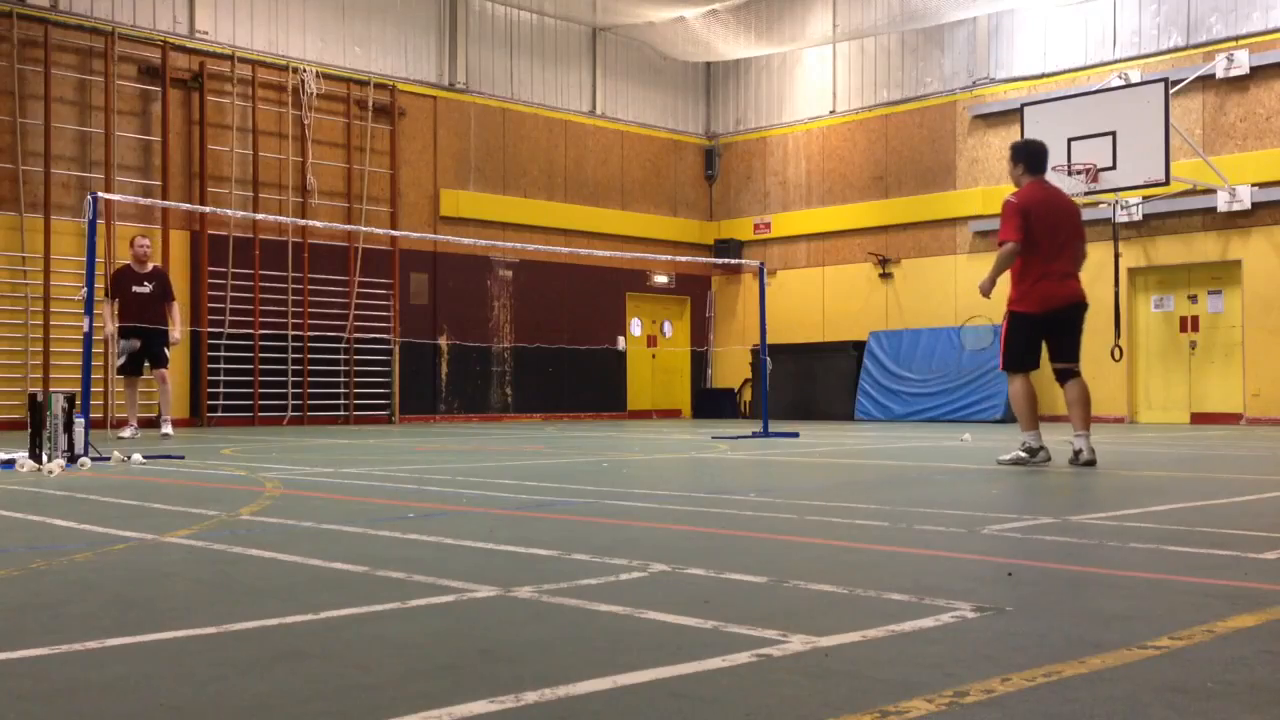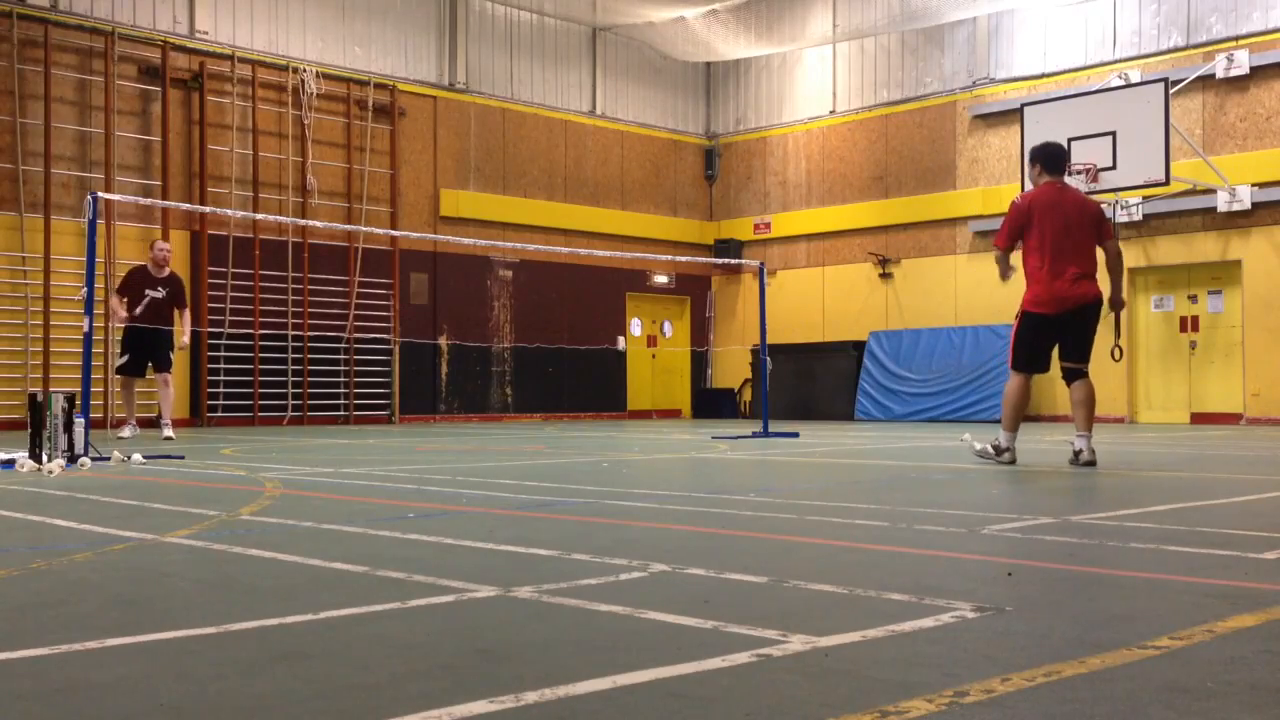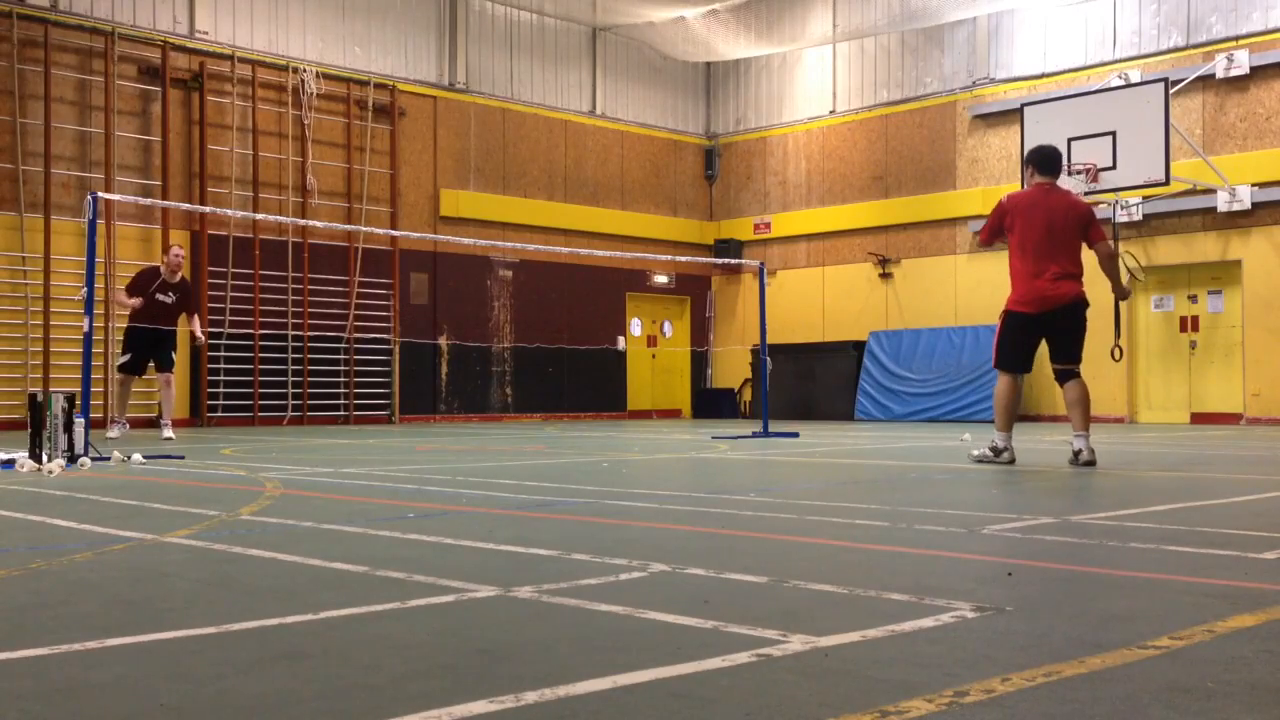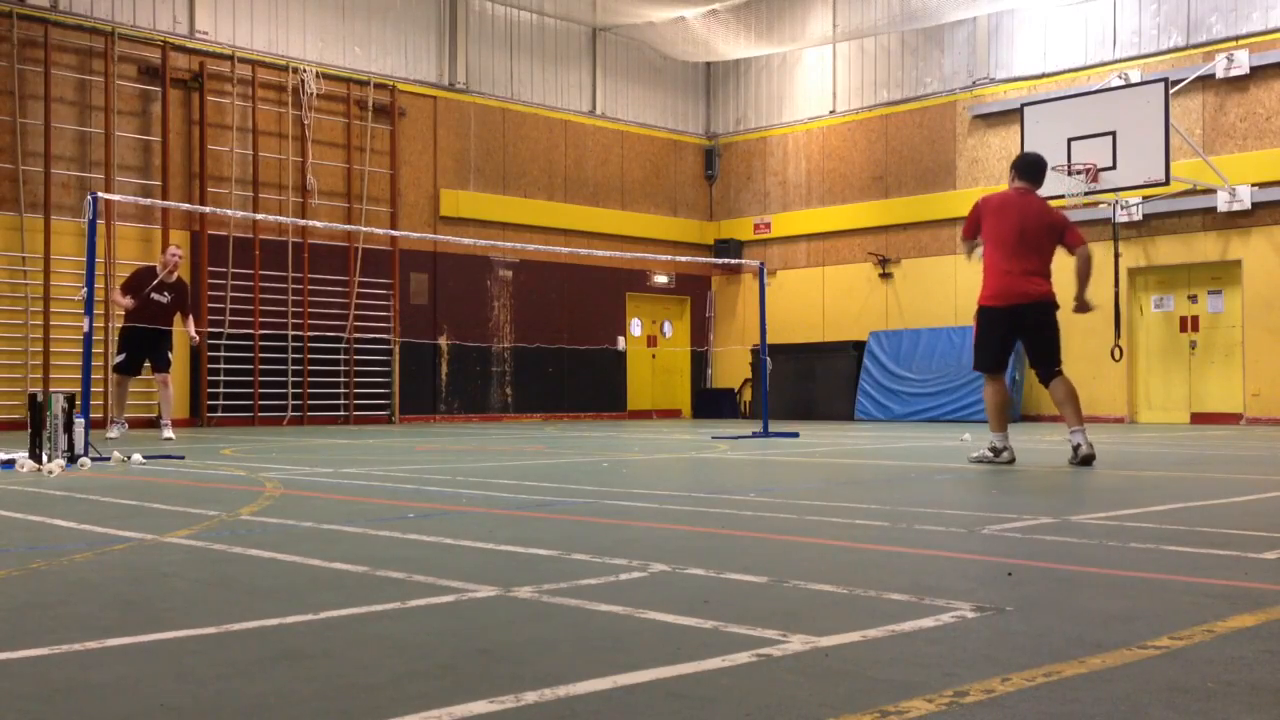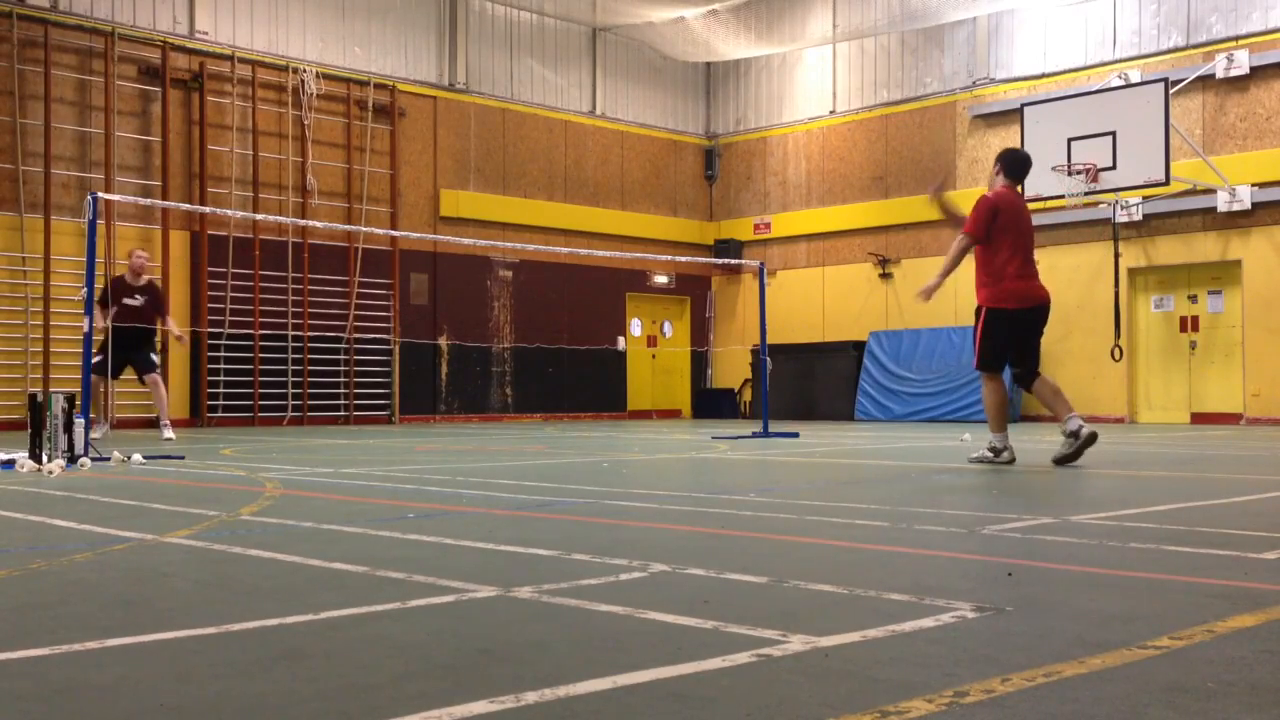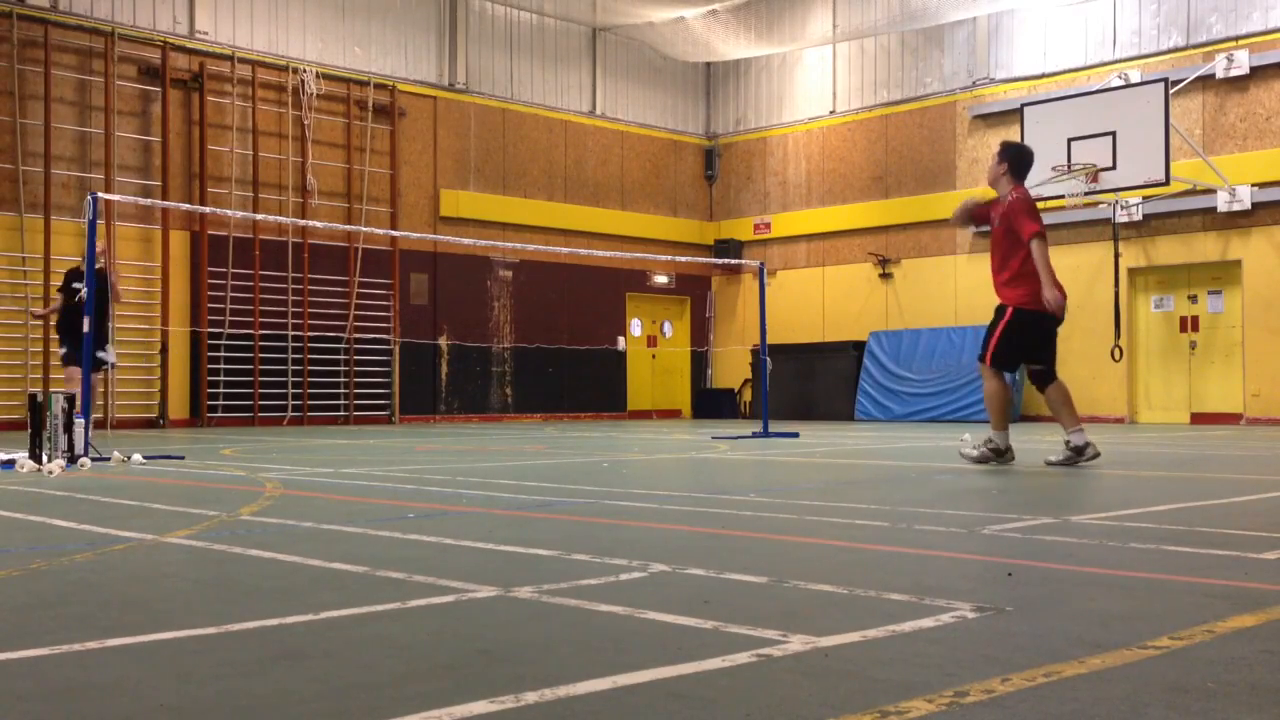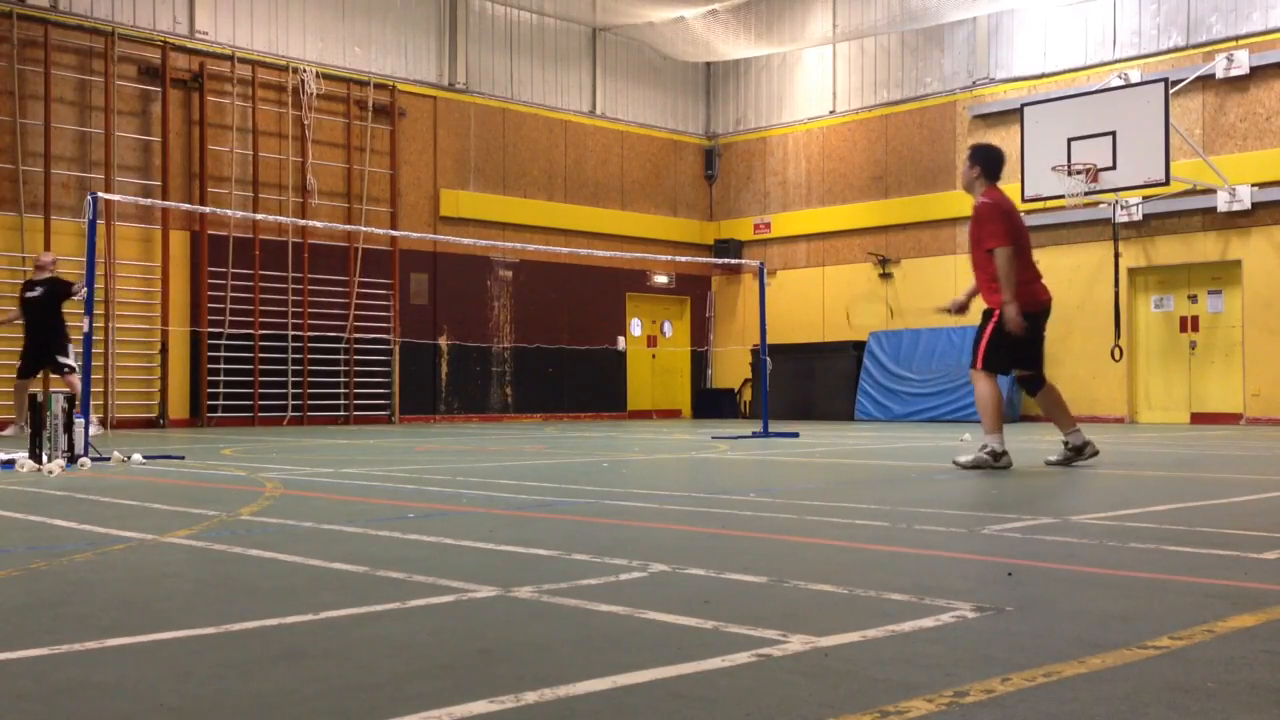
dt=0.4s
person 1, frame 1
left shoulder: (1018, 201)
right shoulder: (1068, 202)
left elbow: (1011, 248)
right elbow: (1081, 252)
left wrist: (991, 279)
left hip: (1030, 301)
right hip: (1070, 298)
left knee: (1018, 372)
right knee: (1069, 372)
left ankle: (1033, 444)
right ankle: (1083, 446)
person 1, frame 2
left shoulder: (1026, 202)
right shoulder: (1089, 205)
left elbow: (1001, 251)
right elbow: (1113, 251)
left wrist: (1005, 269)
right wrist: (1116, 291)
left hip: (1042, 302)
right hip: (1084, 300)
left knee: (1020, 372)
right knee: (1077, 373)
left ankle: (1004, 445)
right ankle: (1083, 446)
person 1, frame 3
left shoulder: (1012, 203)
right shoulder: (1079, 207)
left elbow: (984, 240)
right elbow: (1105, 252)
right wrist: (1117, 286)
left hip: (1026, 302)
right hip: (1069, 301)
left knee: (1008, 372)
right knee: (1069, 373)
left ankle: (1001, 445)
right ankle: (1082, 446)
person 1, frame 4
left shoulder: (988, 203)
right shoulder: (1053, 216)
left elbow: (967, 239)
right elbow: (1083, 254)
left wrist: (974, 248)
right wrist: (1081, 296)
left hip: (997, 300)
right hip: (1039, 301)
left knee: (992, 374)
right knee: (1051, 373)
left ankle: (999, 446)
right ankle: (1080, 441)
person 1, frame 5
left shoulder: (991, 200)
right shoulder: (1020, 208)
left elbow: (966, 239)
right elbow: (971, 224)
left wrist: (940, 277)
right wrist: (942, 203)
left hip: (1000, 301)
right hip: (1034, 300)
left knee: (991, 373)
right knee: (1026, 373)
left ankle: (999, 446)
right ankle: (1076, 426)
person 1, frame 6
left shoulder: (1016, 201)
right shoulder: (1001, 204)
left elbow: (1036, 240)
right elbow: (959, 219)
left wrist: (1048, 286)
right wrist: (968, 207)
left hip: (1023, 302)
right hip: (1036, 302)
left knee: (990, 366)
right knee: (1042, 373)
left ankle: (998, 444)
right ankle: (1079, 442)
person 1, frame 7
left shoulder: (986, 205)
right shoulder: (997, 203)
left elbow: (1003, 254)
left wrist: (1010, 303)
right wrist: (968, 296)
left hip: (1011, 306)
right hip: (1031, 303)
left knee: (982, 371)
right knee: (1030, 378)
left ankle: (994, 449)
right ankle: (1077, 442)
person 2, frame 1
left shoulder: (160, 275)
right shoulder: (120, 275)
left elbow: (171, 303)
right elbow: (109, 302)
left wrist: (176, 329)
right wrist: (109, 324)
left hip: (157, 332)
right hip: (129, 333)
left knee: (162, 374)
right knee: (130, 379)
left ankle: (166, 421)
right ankle: (132, 425)
person 2, frame 2
left shoulder: (175, 281)
right shoulder: (135, 274)
left elbow: (184, 310)
right elbow: (116, 297)
left wrist: (186, 334)
right wrist: (119, 312)
left hip: (162, 334)
right hip: (135, 332)
left knee: (165, 378)
right knee: (127, 380)
left ankle: (166, 424)
right ankle: (131, 424)
person 2, frame 3
left shoulder: (185, 287)
right shoulder: (147, 275)
left elbow: (192, 314)
right elbow: (120, 295)
left wrist: (198, 333)
right wrist: (130, 303)
left hip: (165, 336)
right hip: (138, 332)
left knee: (166, 378)
right knee: (124, 378)
left ankle: (166, 425)
right ankle: (119, 421)
person 2, frame 4
left shoulder: (181, 287)
right shoulder: (142, 274)
left elbow: (186, 315)
right elbow: (117, 294)
left wrist: (192, 332)
right wrist: (124, 303)
left hip: (161, 336)
right hip: (133, 333)
left knee: (163, 378)
right knee: (120, 378)
left ankle: (166, 425)
right ankle: (118, 422)
person 2, frame 5
left shoulder: (153, 289)
right shoulder: (114, 284)
left elbow: (164, 316)
right elbow: (100, 309)
left wrist: (175, 332)
right wrist: (100, 323)
left hip: (143, 343)
right hip: (115, 341)
left knee: (154, 379)
right knee: (93, 380)
left ankle: (165, 425)
right ankle: (100, 423)
person 2, frame 6
left shoulder: (105, 275)
right shoulder: (71, 273)
left elbow: (116, 299)
left wrist: (113, 279)
right wrist: (44, 312)
left hip: (96, 333)
right hip: (70, 332)
left knee: (91, 378)
right knee: (72, 373)
left ankle: (86, 417)
person 2, frame 7
left shoulder: (56, 283)
right shoulder: (26, 285)
left elbow: (77, 289)
right elbow: (21, 312)
left hip: (56, 341)
right hip: (33, 342)
left knee: (71, 379)
right knee: (20, 383)
left ankle: (90, 422)
right ankle: (19, 424)
